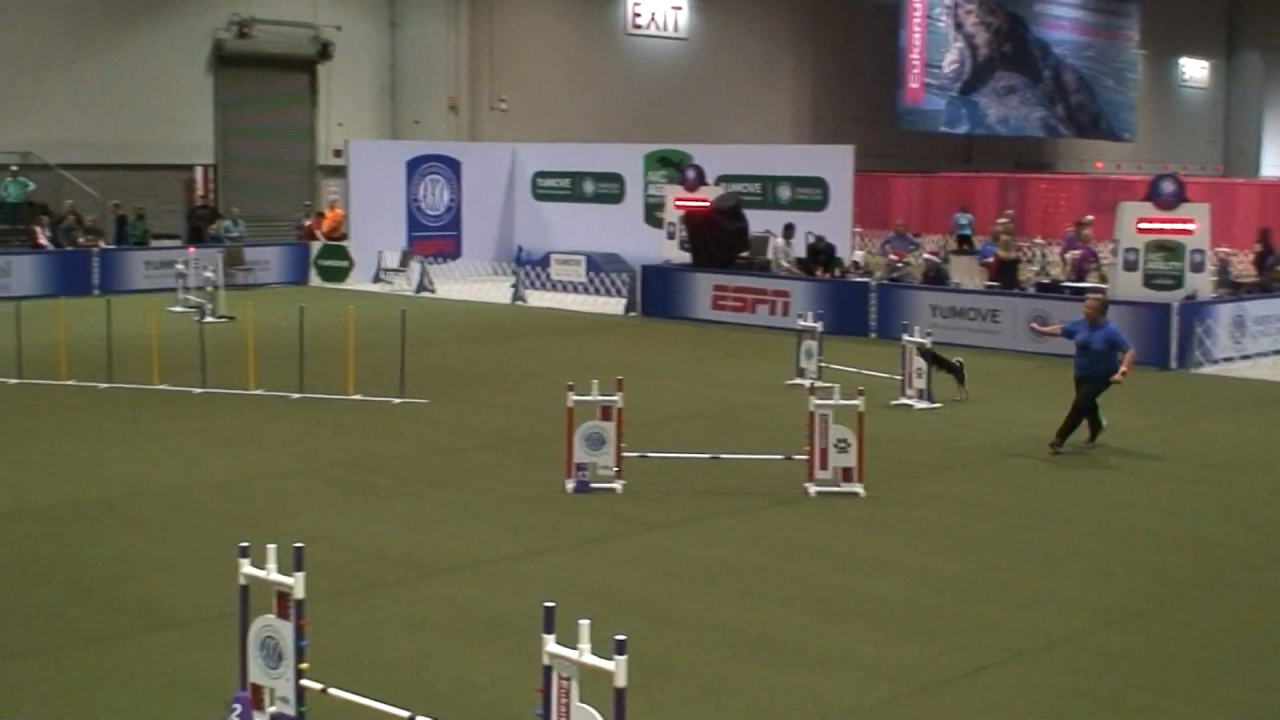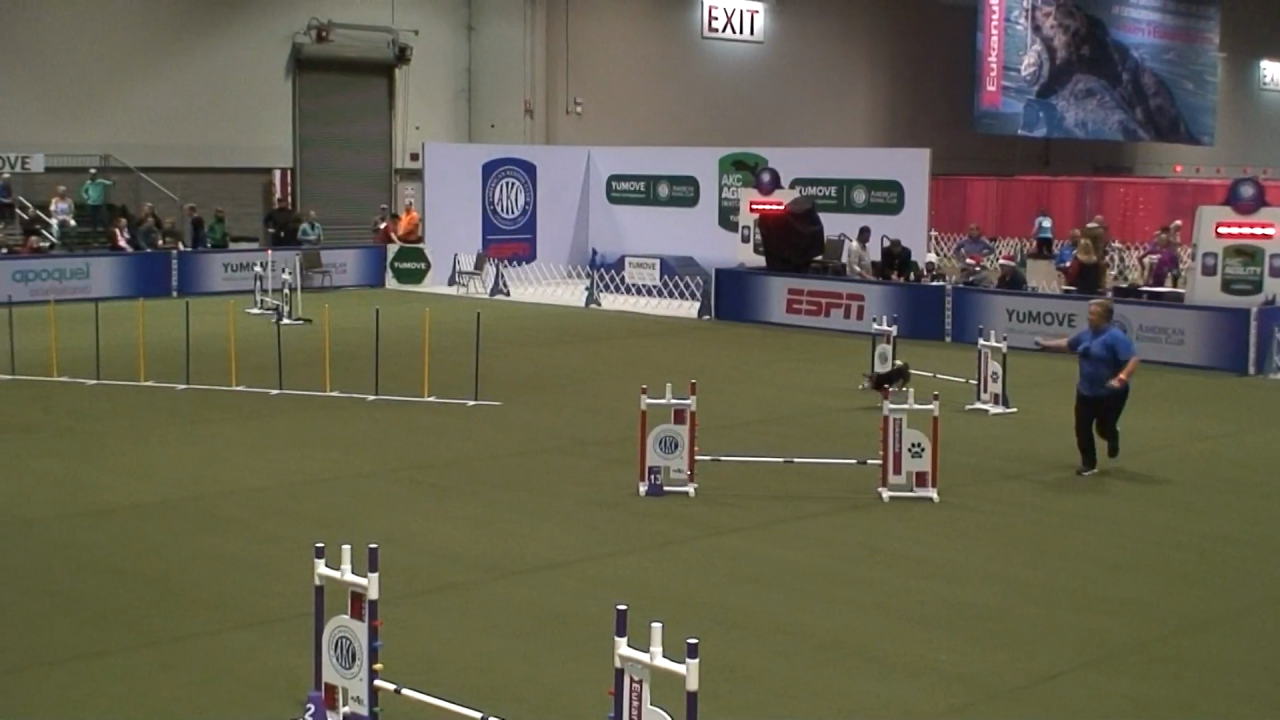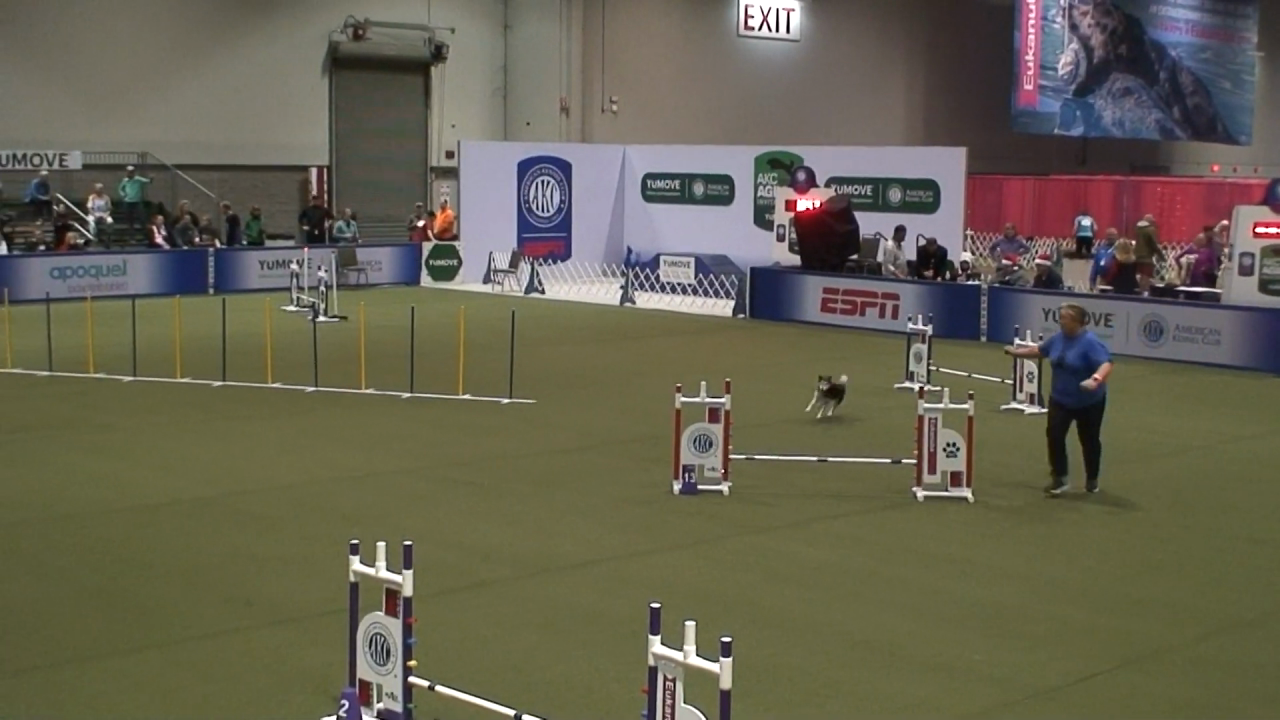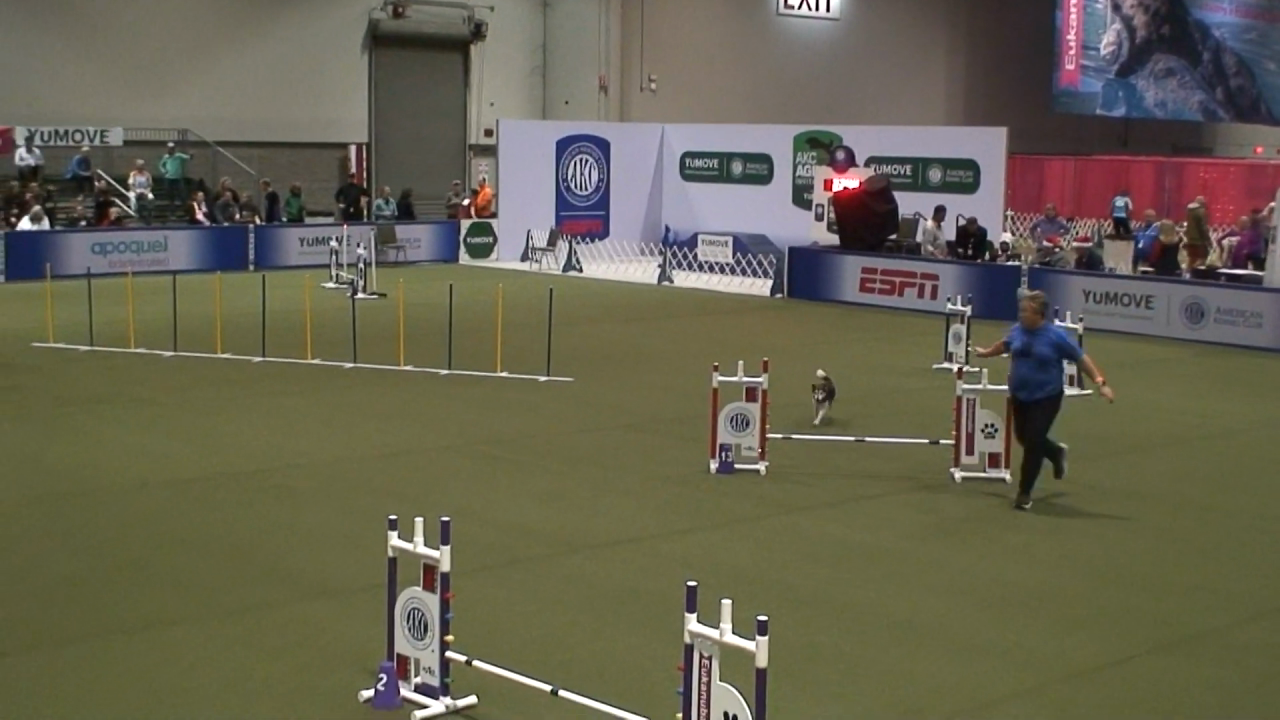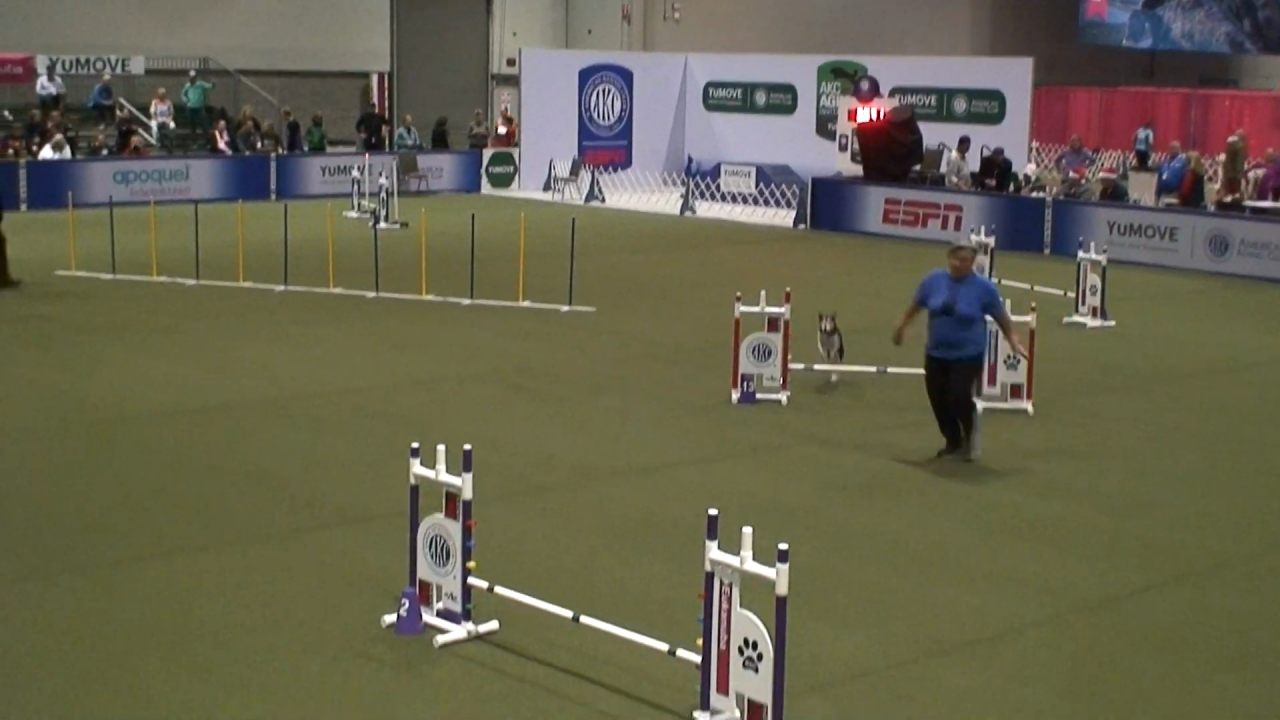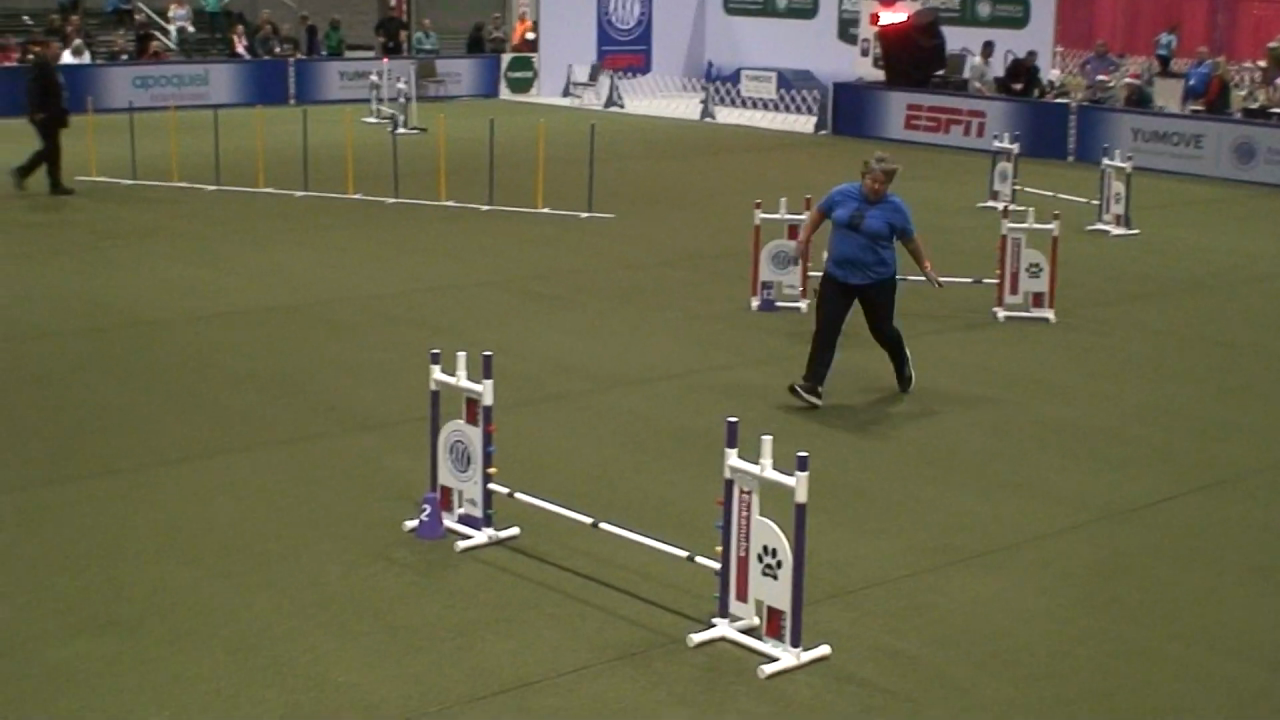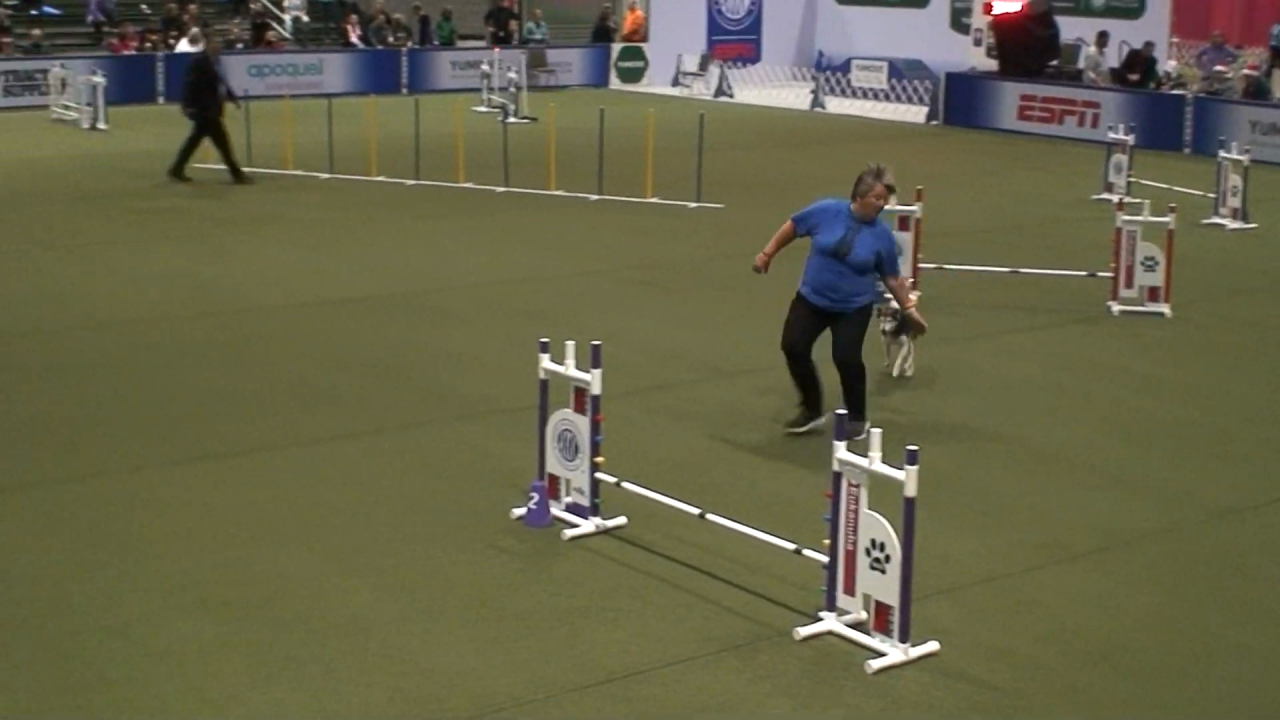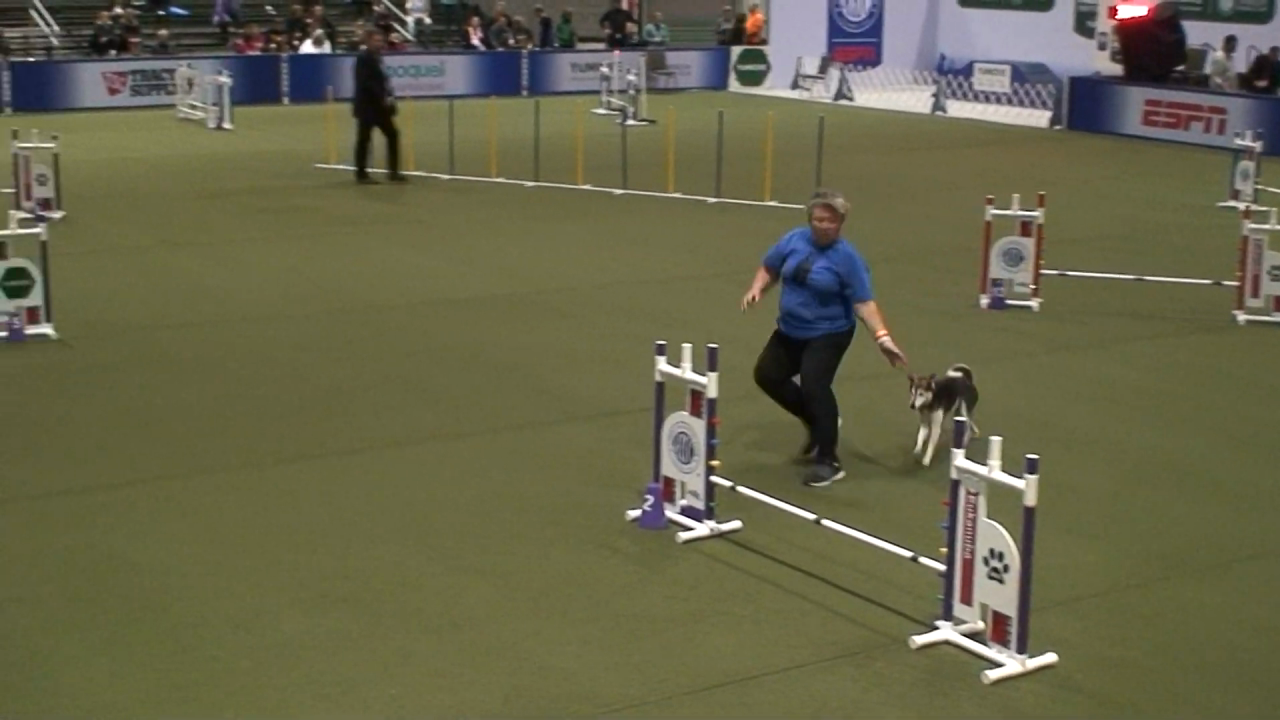
dt=0.4s
person 1, frame 1
left shoulder: (1111, 331)
right shoulder: (1082, 323)
left elbow: (1130, 352)
right elbow: (1062, 330)
left wrist: (1122, 372)
right wrist: (1041, 330)
left hip: (1101, 377)
right hip: (1081, 373)
left knee: (1080, 404)
right knee: (1086, 404)
left ankle: (1060, 439)
right ankle: (1097, 426)
person 1, frame 2
left shoulder: (1116, 337)
right shoulder: (1087, 333)
left elbow: (1133, 361)
right elbow: (1068, 344)
left wrist: (1121, 379)
right wrist: (1046, 344)
left hip: (1112, 392)
right hip: (1086, 390)
left knee: (1103, 428)
right knee: (1082, 427)
left ankle: (1112, 439)
right ankle: (1088, 463)
person 1, frame 3
left shoulder: (1090, 342)
right shoulder: (1058, 339)
left elbow: (1106, 365)
right elbow: (1040, 350)
left wrist: (1095, 380)
right wrist: (1016, 352)
left hip: (1089, 402)
right hip: (1060, 399)
left knee: (1089, 440)
right knee: (1054, 435)
left ankle: (1092, 478)
right ankle: (1059, 478)
person 1, frame 4
left shoulder: (1056, 335)
right shoulder: (1018, 329)
left elbow: (1081, 359)
right elbow: (1005, 344)
left wrist: (1100, 382)
right wrist: (987, 352)
left hip: (1047, 396)
right hip: (1019, 395)
left knee: (1034, 440)
right knee: (1025, 437)
left ankle: (1025, 491)
right ankle: (1056, 453)
person 1, frame 5
left shoulder: (983, 287)
right shoulder: (934, 280)
left elbow: (1000, 315)
right elbow: (916, 304)
left wrist: (1014, 340)
right wrist: (901, 326)
left hip: (968, 355)
right hip: (937, 353)
left knee: (959, 397)
right knee: (939, 399)
left ankle: (967, 437)
right ankle: (953, 442)
person 1, frame 6
left shoulder: (895, 208)
right shoulder: (841, 194)
left elbow: (910, 241)
right elbow: (820, 213)
left wrist: (925, 268)
right wrist: (804, 239)
left hip: (878, 280)
right hip: (837, 275)
left knee: (882, 329)
right knee: (826, 326)
left ankle: (902, 364)
right ankle: (812, 385)
person 1, frame 7
left shoulder: (882, 235)
right shoulder: (827, 211)
left elbow: (892, 278)
right elbow: (793, 225)
left wrist: (909, 309)
right wrist: (767, 253)
left hip: (853, 307)
right hip: (811, 299)
left knee: (847, 358)
right knee: (793, 347)
left ankle: (857, 416)
right ankle: (811, 408)
person 1, frame 8
left shoulder: (847, 258)
right shoulder: (794, 240)
left elbow: (864, 303)
right elbow: (768, 269)
left wrist: (883, 339)
right wrist: (756, 290)
left hip: (829, 334)
right hip: (789, 331)
left knee: (814, 387)
right knee: (767, 374)
left ankle: (828, 461)
right ankle: (818, 423)
